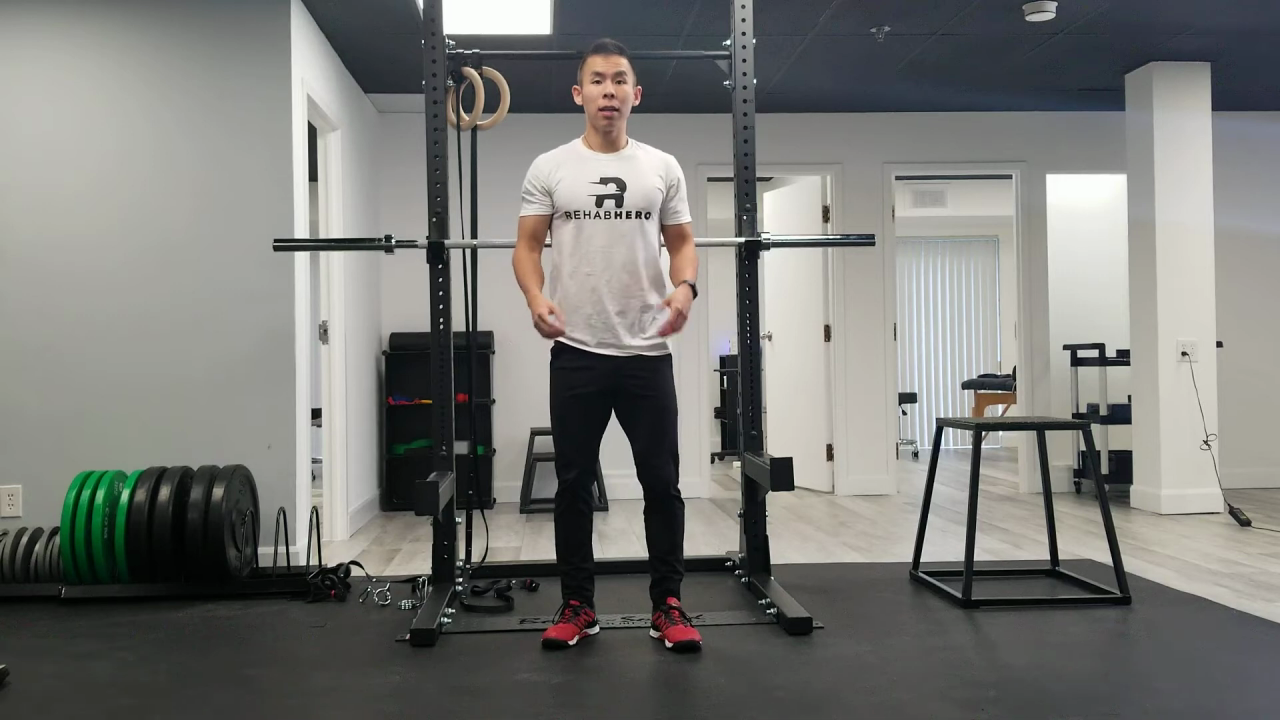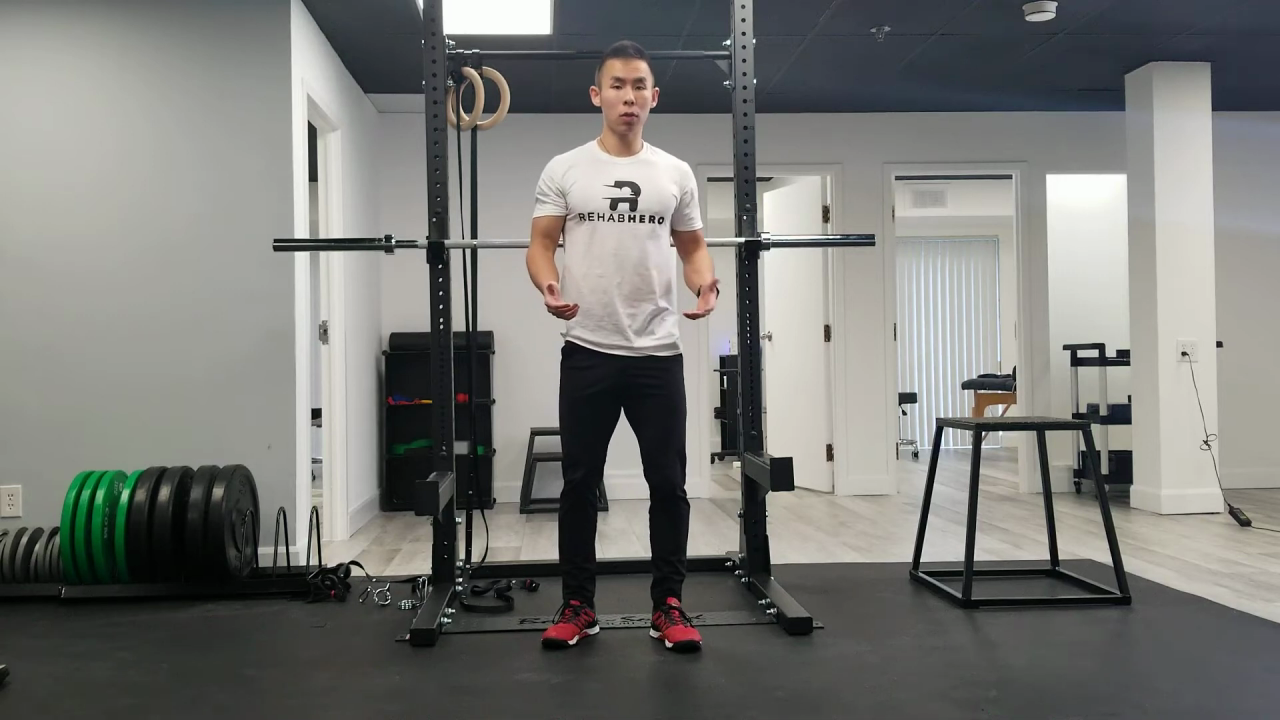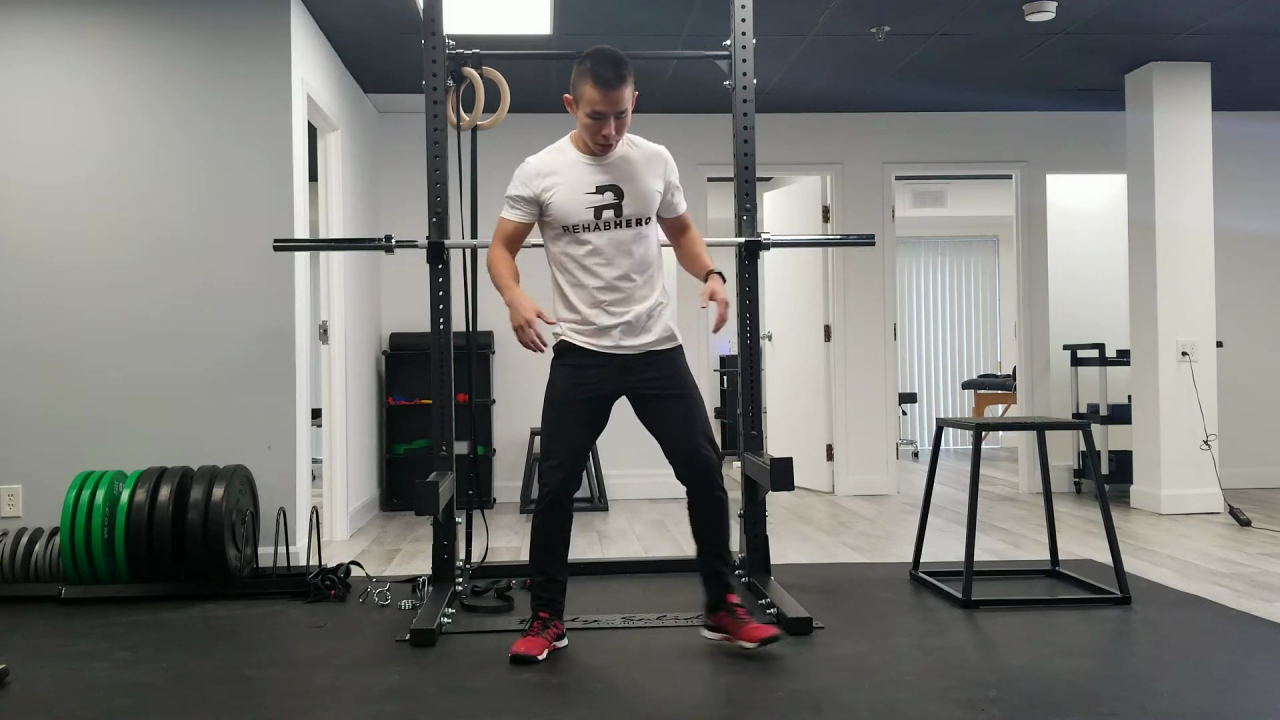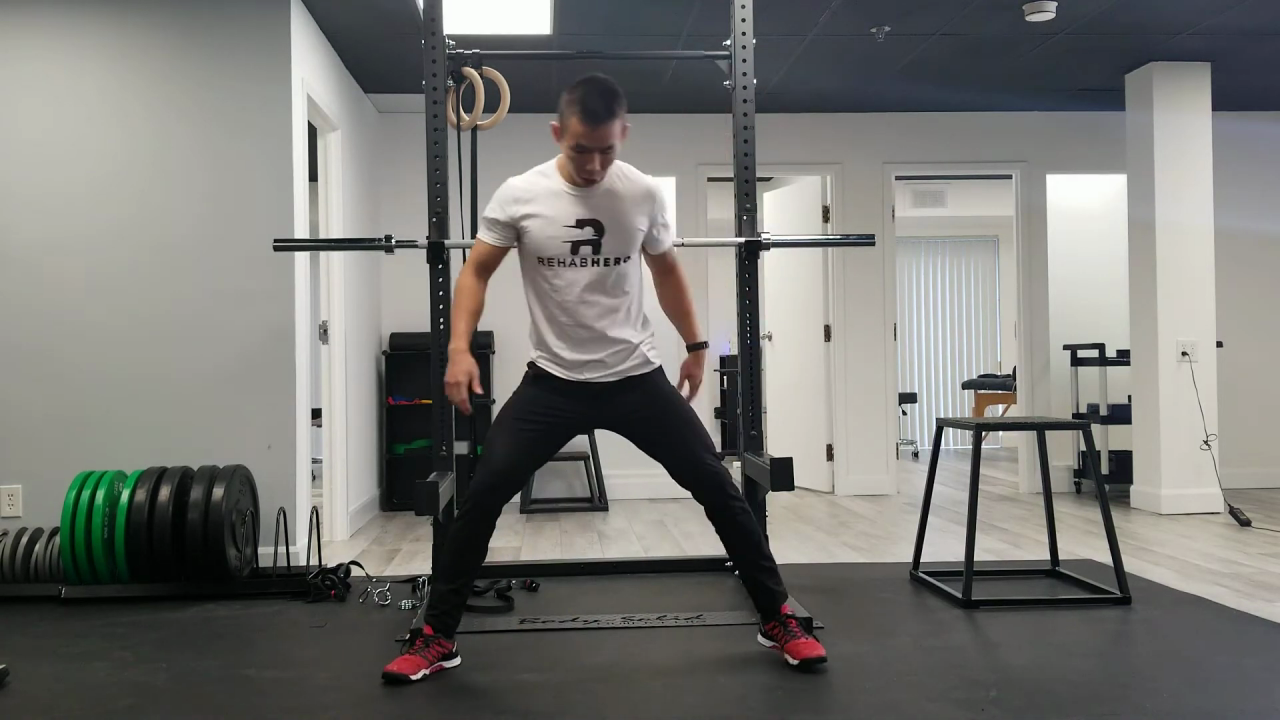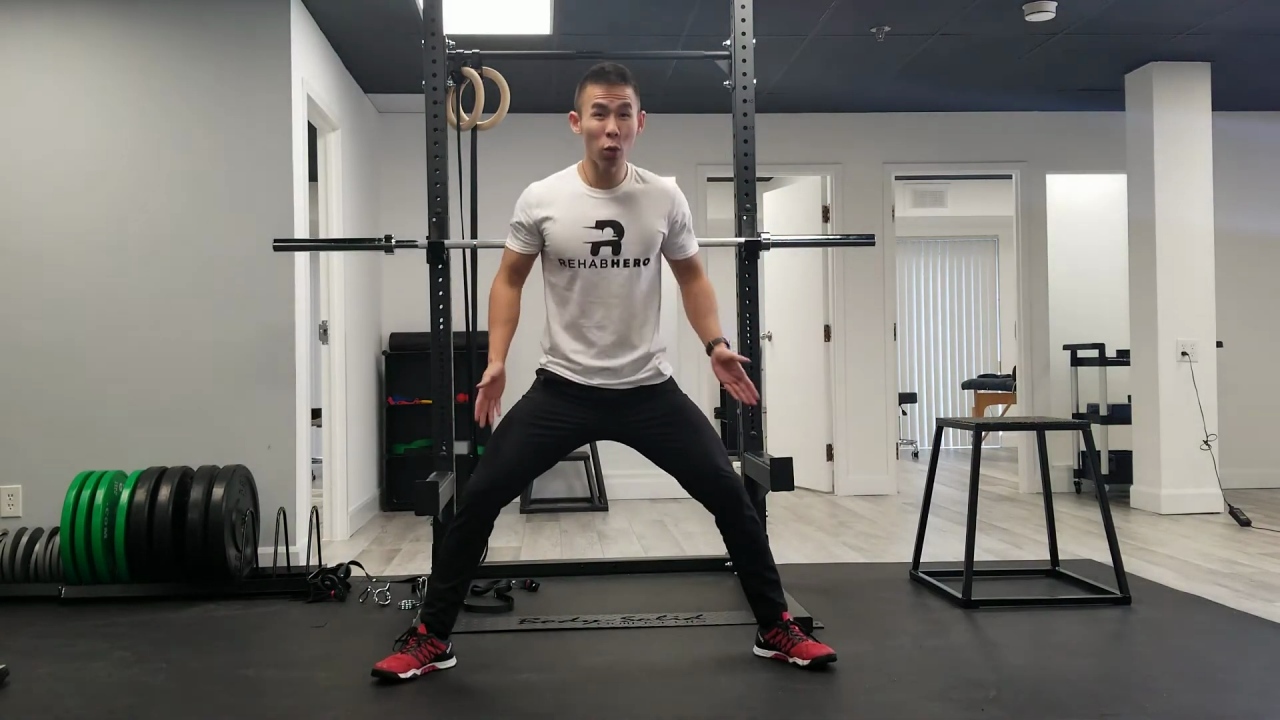
dt=1s
person 1, frame 1
left shoulder: (663, 167)
right shoulder: (549, 168)
left elbow: (681, 242)
right elbow: (528, 244)
left wrist: (685, 288)
right wrist: (536, 297)
left hip: (646, 352)
right hip: (576, 353)
left knee: (661, 482)
right knee: (574, 483)
left ankle: (667, 605)
right ankle: (577, 606)
person 1, frame 2
left shoulder: (676, 173)
right shoulder: (564, 169)
left elbow: (692, 246)
right elbow: (541, 243)
left wrist: (704, 283)
right wrist: (548, 285)
left hip: (657, 353)
right hip: (587, 352)
left knee: (668, 483)
right knee: (579, 483)
left ankle: (668, 606)
right ankle: (578, 606)
person 1, frame 3
left shoulder: (656, 160)
right shoulder: (539, 171)
left elbow: (680, 230)
right elbow: (501, 247)
left wrist: (712, 277)
right wrist: (516, 300)
left hip: (656, 347)
right hip: (581, 351)
left knee: (704, 471)
right knee: (556, 486)
left ankle: (723, 608)
right ankle: (546, 619)
person 1, frame 4
left shoulder: (644, 193)
right shoulder: (519, 195)
left elbow: (666, 270)
right elbow: (475, 270)
left wrist: (696, 345)
right wrist: (460, 346)
left hip: (636, 377)
right hip: (554, 379)
left knee: (715, 485)
right knee: (483, 494)
left ankle: (778, 620)
right ankle: (437, 636)
person 1, frame 5
left shoulder: (666, 198)
right shoulder: (540, 199)
left elbow: (692, 277)
right elbow: (509, 280)
left wrist: (717, 345)
right wrist: (496, 361)
left hip: (648, 388)
right hip: (562, 388)
left knee: (728, 494)
right knee: (480, 497)
left ankle: (776, 629)
right ankle: (431, 638)
